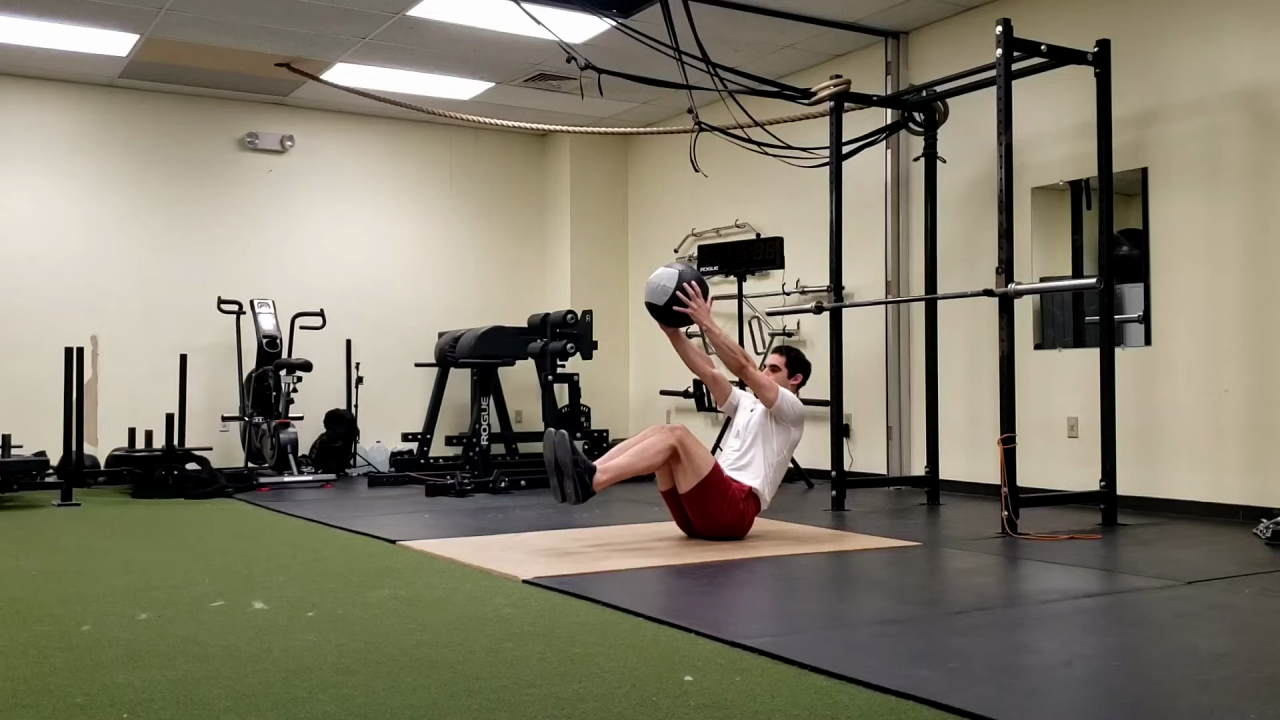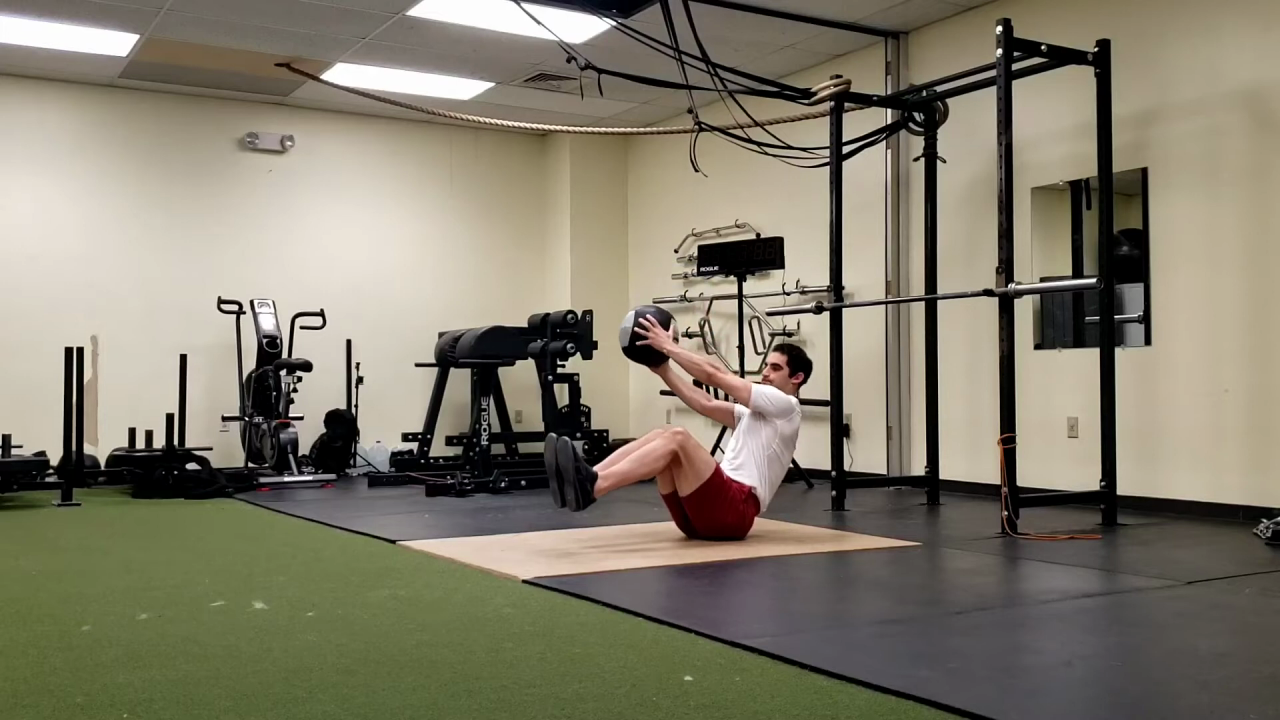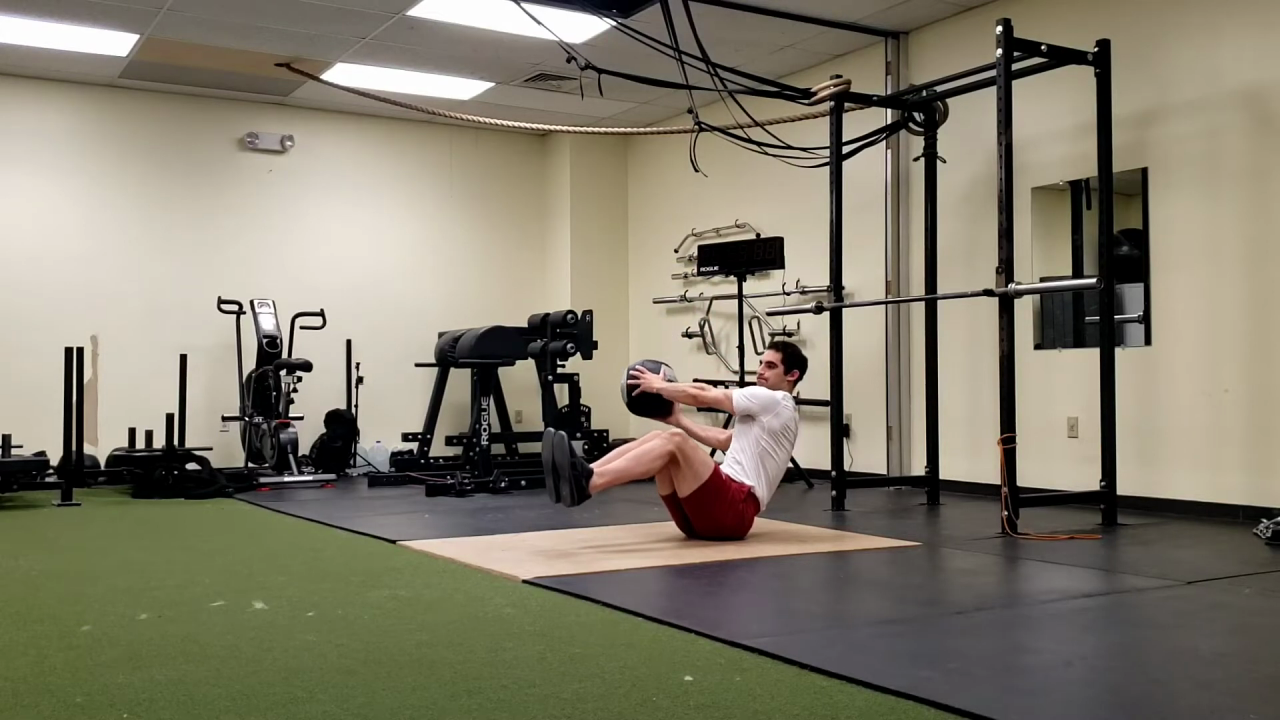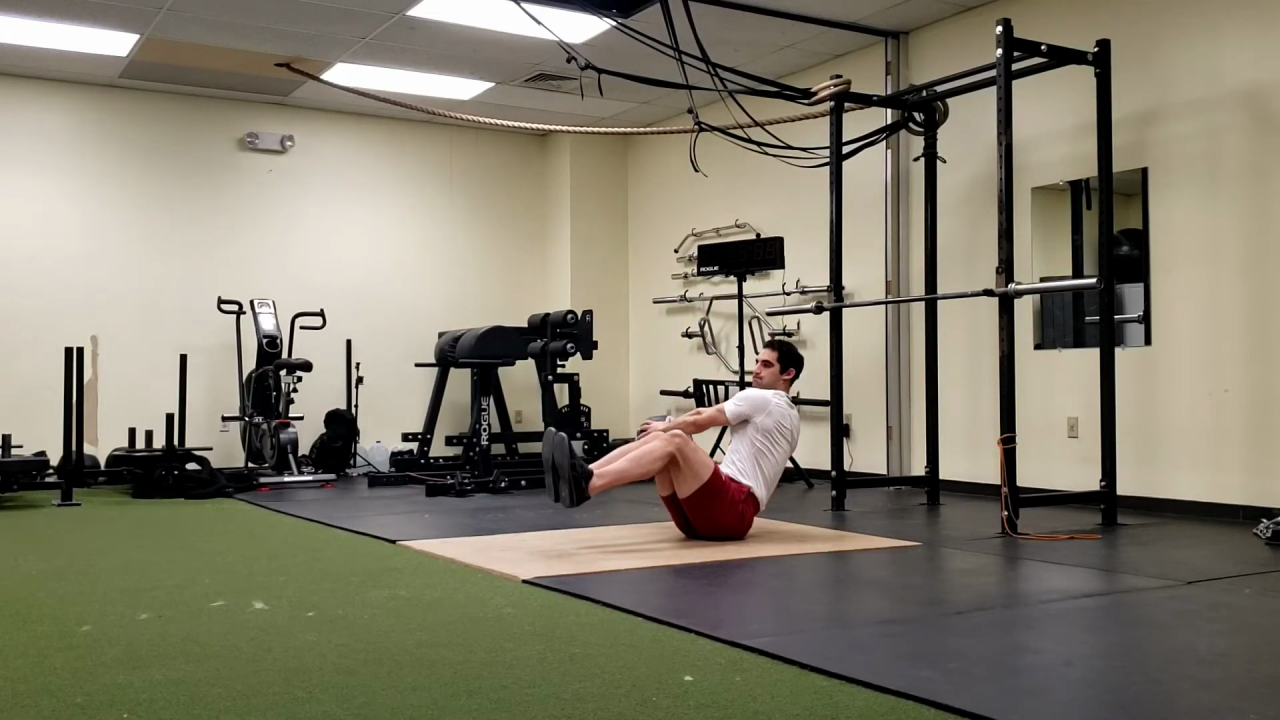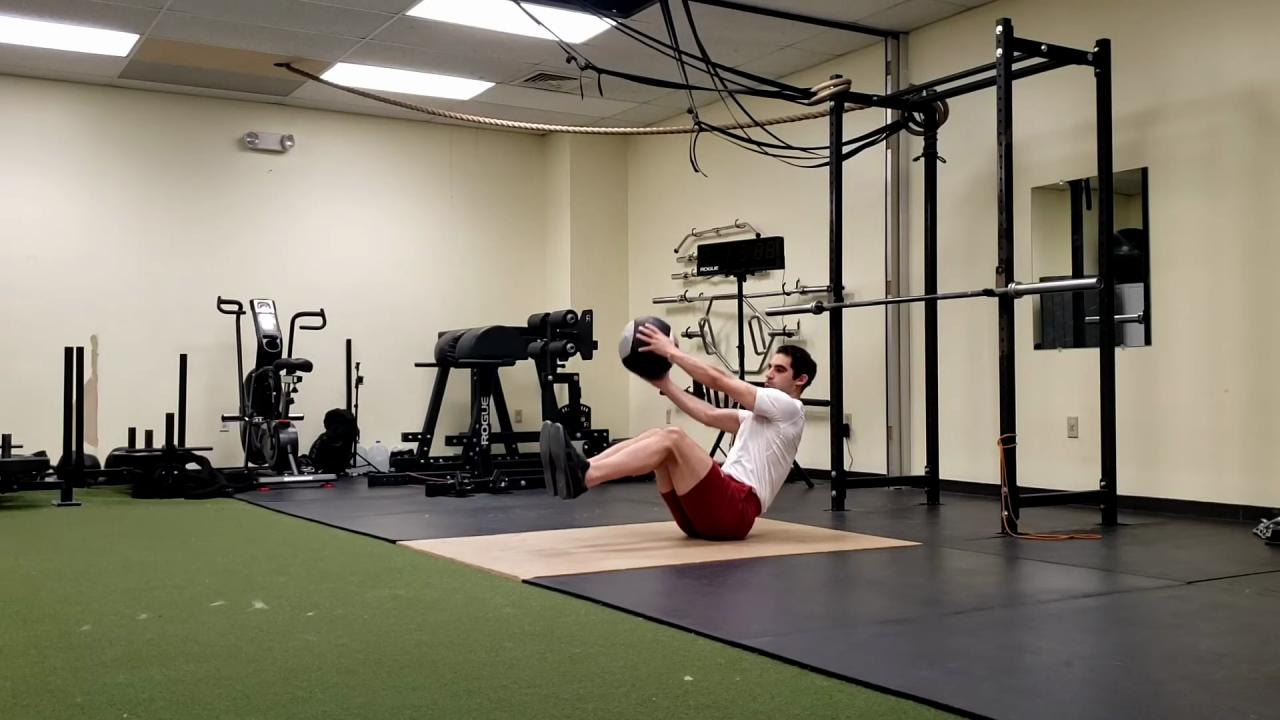
dt=1s
person 1, frame 1
left shoulder: (791, 412)
right shoulder: (748, 403)
left elbow: (744, 368)
right elbow: (707, 372)
left wrist: (706, 323)
right wrist: (672, 330)
left hip: (735, 510)
right hip: (704, 509)
left knee: (675, 435)
right knee: (661, 433)
left ankle: (589, 481)
right ankle: (586, 473)
person 1, frame 2
left shoulder: (784, 406)
right shoulder: (755, 413)
left elbow: (716, 375)
right elbow: (707, 404)
left wrist: (668, 346)
right wrist: (663, 369)
left hip: (734, 510)
right hip: (703, 509)
left knee: (677, 438)
right knee: (662, 436)
left ankle: (591, 487)
right ankle: (587, 478)
person 1, frame 3
left shoulder: (774, 401)
right shoulder: (765, 413)
left elbow: (704, 395)
right elbow: (724, 440)
left wrist: (660, 386)
right wrist: (676, 419)
left hip: (733, 510)
right hip: (707, 509)
left knee: (673, 440)
right knee: (659, 437)
left ankle: (586, 484)
right ankle: (585, 475)
person 1, frame 4
left shoulder: (762, 399)
right shoulder: (782, 414)
left elbow: (701, 420)
left wrist: (664, 426)
left hip: (732, 511)
left knee: (675, 440)
right knee: (658, 439)
left ankle: (586, 485)
right ankle: (583, 475)
person 1, frame 5
left shoulder: (787, 408)
right shoulder: (760, 414)
left elbow: (718, 380)
right elbow: (709, 415)
left wrist: (670, 351)
right wrist: (663, 383)
left hip: (735, 510)
right hip: (715, 505)
left knee: (673, 436)
right knee: (658, 434)
left ankle: (583, 477)
right ankle: (580, 469)
